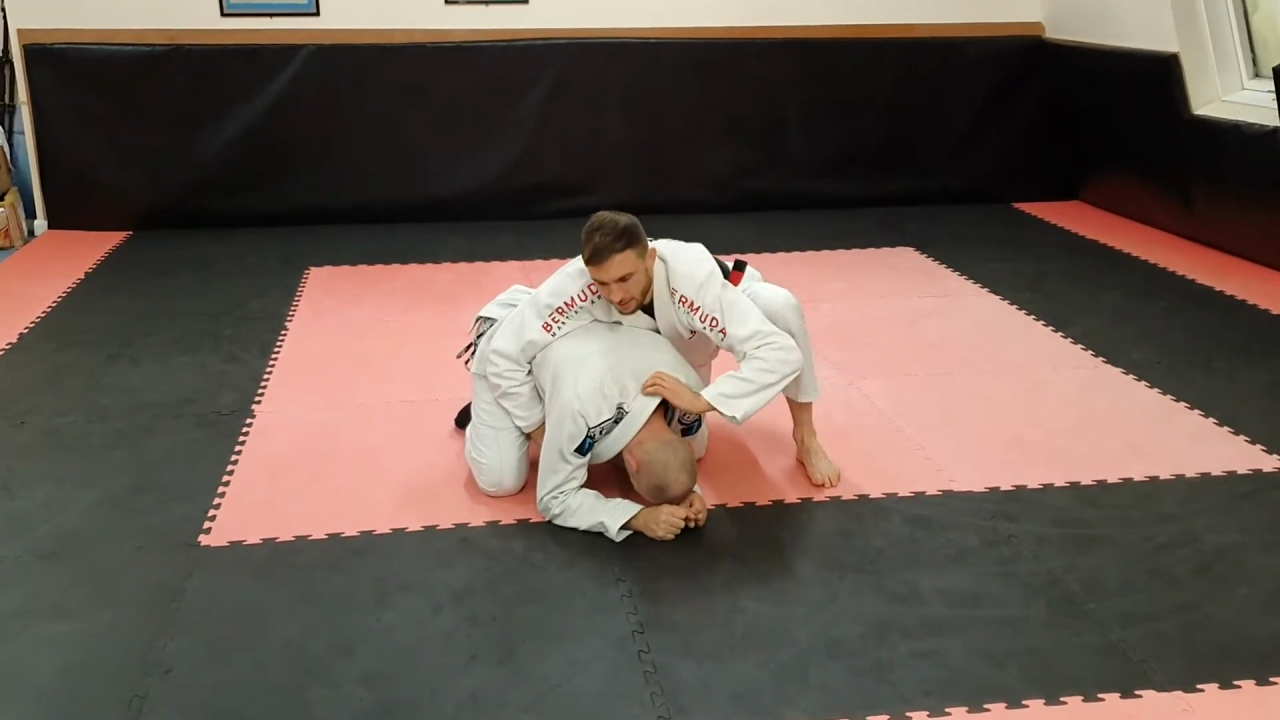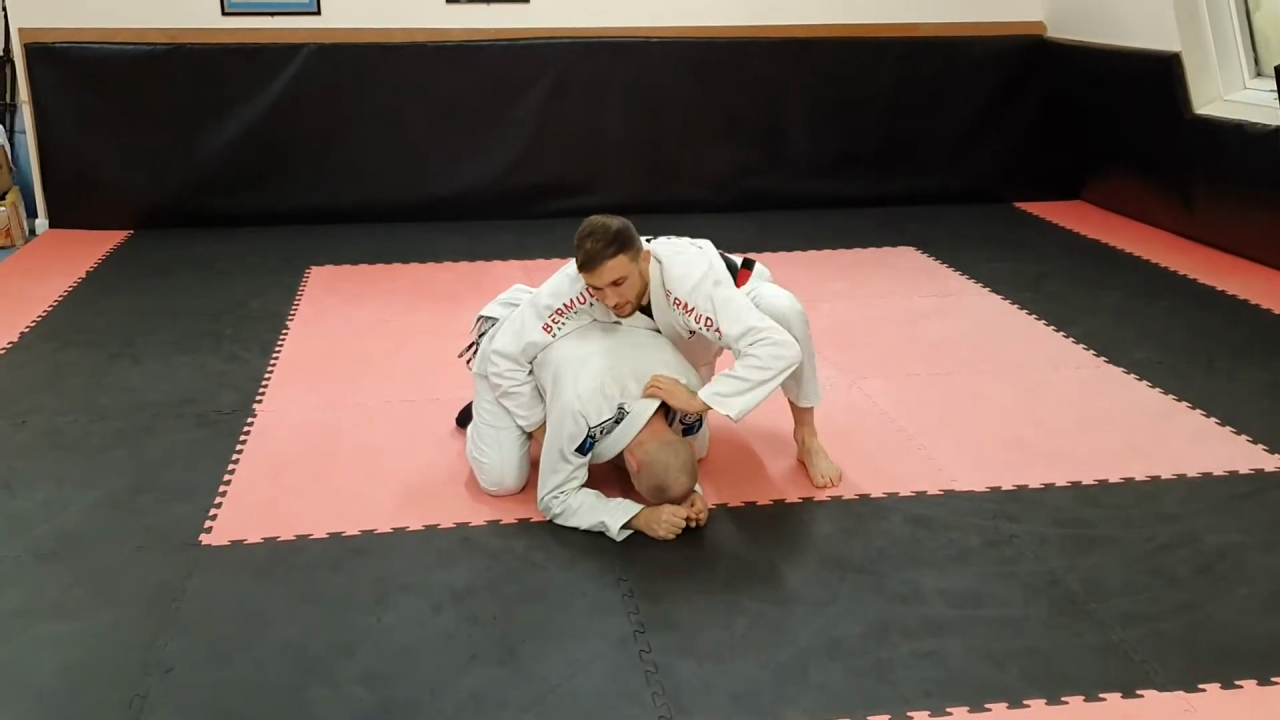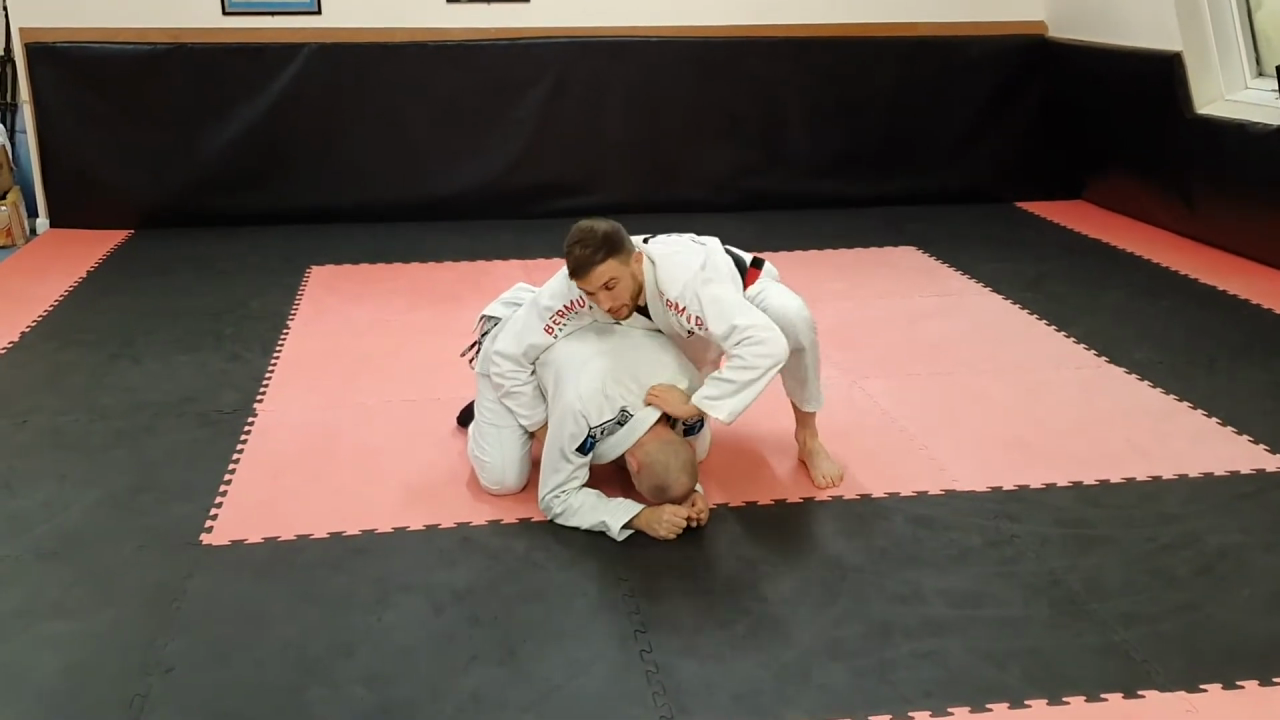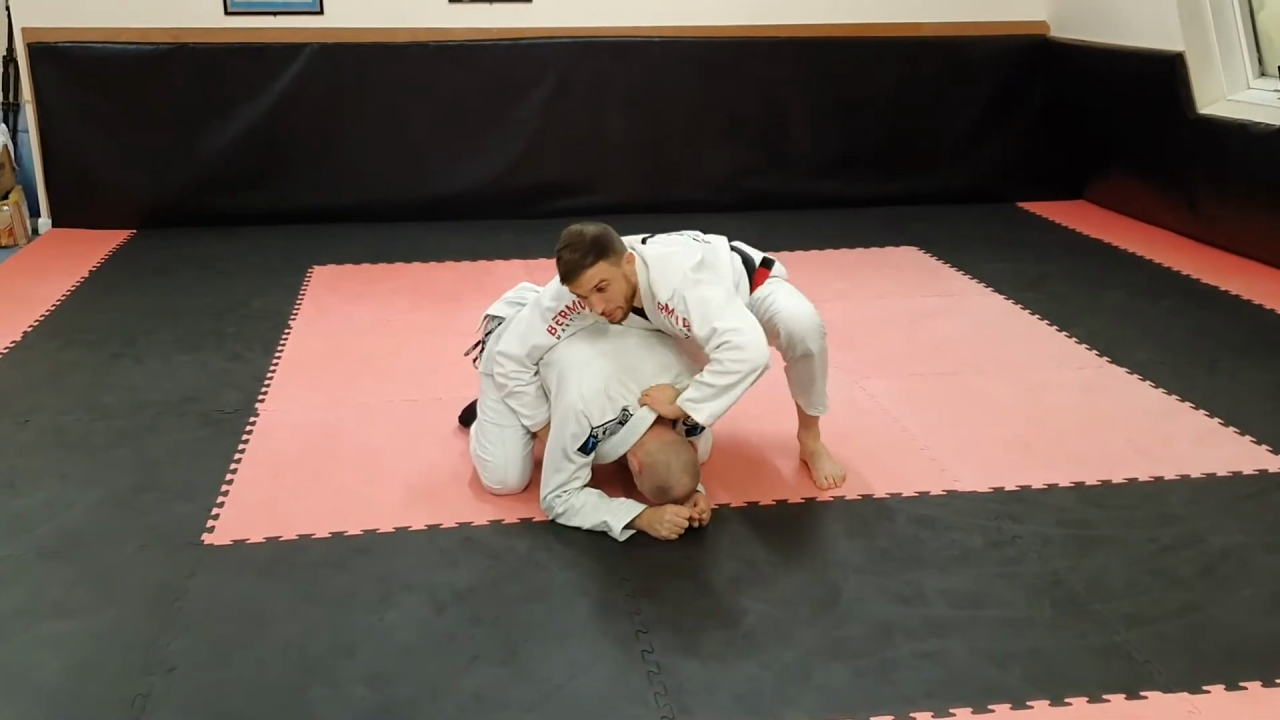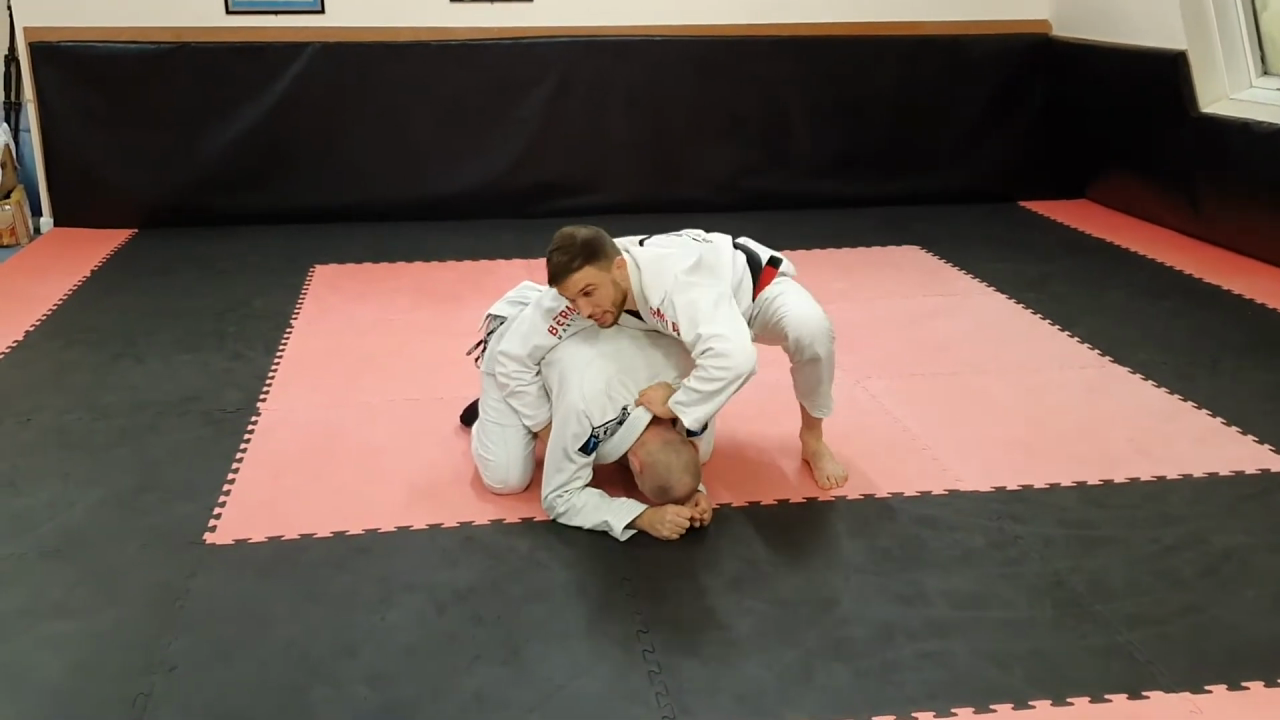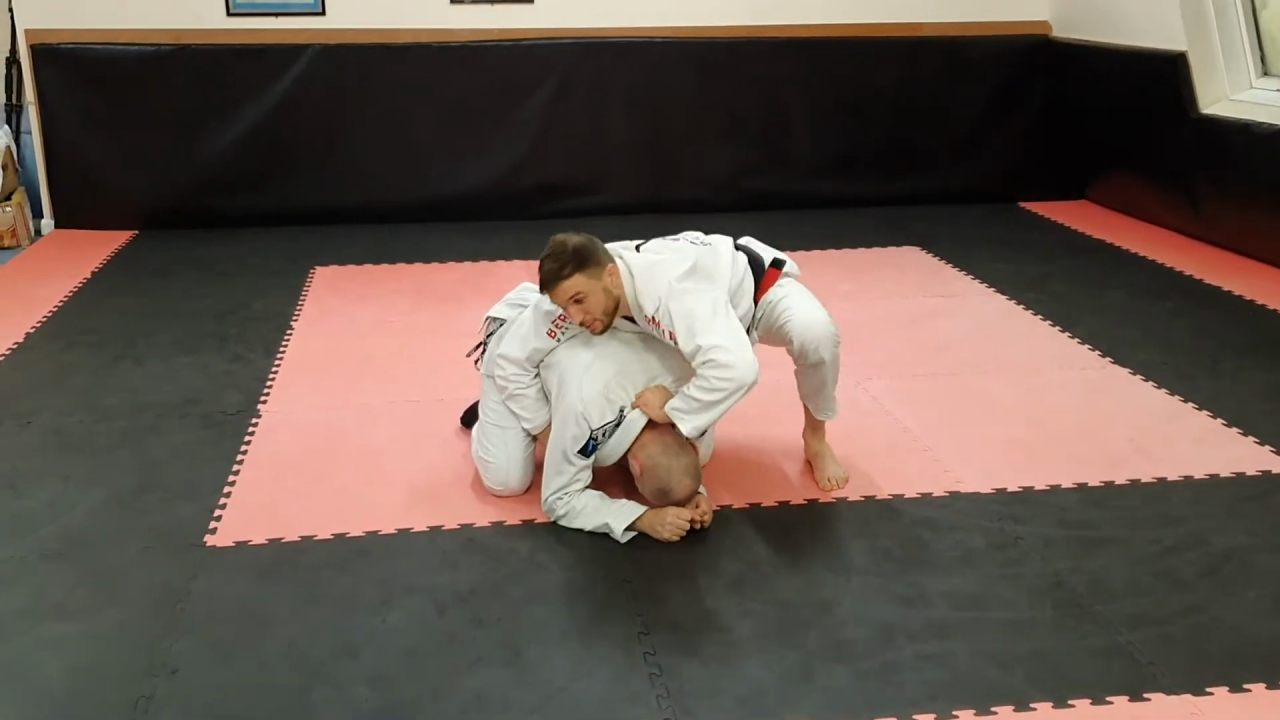
dt=0.1s
person 1, frame 1
left shoulder: (694, 276)
right shoulder: (575, 284)
left elbow: (783, 354)
right elbow: (503, 357)
left wrist: (700, 399)
left hip: (717, 301)
left knee: (779, 306)
left ankle: (805, 437)
person 1, frame 2
left shoulder: (690, 276)
right shoulder: (572, 286)
left elbow: (780, 349)
right elbow: (504, 358)
left wrist: (698, 400)
left hip: (725, 295)
right hip: (666, 343)
left knee: (783, 310)
left ankle: (806, 438)
person 1, frame 3
left shoulder: (683, 276)
right shoulder: (583, 287)
left elbow: (766, 348)
right elbow: (507, 359)
left wrist: (692, 404)
right hip: (676, 336)
left knee: (793, 318)
left ankle: (807, 437)
person 1, frame 4
left shoulder: (676, 277)
right shoulder: (583, 285)
left elbow: (748, 353)
right elbow: (511, 360)
left wrist: (681, 405)
left hip: (743, 285)
right hip: (678, 332)
left knee: (800, 325)
left ankle: (809, 438)
person 1, frame 5
left shoulder: (671, 281)
right shoulder: (582, 285)
left elbow: (734, 360)
right elbow: (514, 359)
left wrist: (673, 405)
left hip: (753, 282)
right hip: (687, 319)
left knee: (810, 329)
left ankle: (812, 437)
person 1, frame 6
left shoulder: (667, 289)
right shoulder: (579, 289)
left elbow: (736, 370)
right elbow: (514, 362)
left wrist: (670, 410)
left hip: (755, 283)
right hip: (684, 319)
left knee: (814, 335)
left ankle: (815, 439)
person 2, frame 1
left shoulder: (687, 387)
right shoulder: (579, 405)
left elbow: (679, 457)
right elbow: (555, 499)
left wrist: (686, 493)
right wrist: (639, 517)
right knee: (500, 482)
right ankle: (482, 413)
person 2, frame 2
right shoulder: (580, 404)
left elbow: (677, 456)
right elbow: (555, 499)
left wrist: (687, 493)
right wrist: (640, 517)
right knee: (501, 481)
right ankle: (483, 412)
person 2, frame 3
left shoulder: (691, 390)
right shoulder: (582, 405)
left elbow: (682, 457)
right elbow: (557, 498)
left wrist: (689, 492)
right wrist: (641, 517)
right knee: (502, 480)
right ankle: (485, 413)
person 2, frame 4
right shoulder: (584, 404)
left elbow: (684, 456)
right elbow: (558, 498)
left wrist: (691, 492)
right wrist: (643, 517)
right knee: (504, 480)
right ankle: (487, 413)
person 2, frame 5
right shoulder: (585, 405)
left elbow: (686, 458)
right elbow: (560, 497)
left wrist: (693, 491)
right wrist: (644, 517)
right knee: (505, 480)
right ankle: (488, 410)
person 2, frame 6
right shoulder: (585, 406)
left elbow: (686, 460)
right elbow: (560, 500)
left wrist: (693, 493)
right wrist: (645, 519)
right knee: (506, 482)
right ankle: (488, 412)
